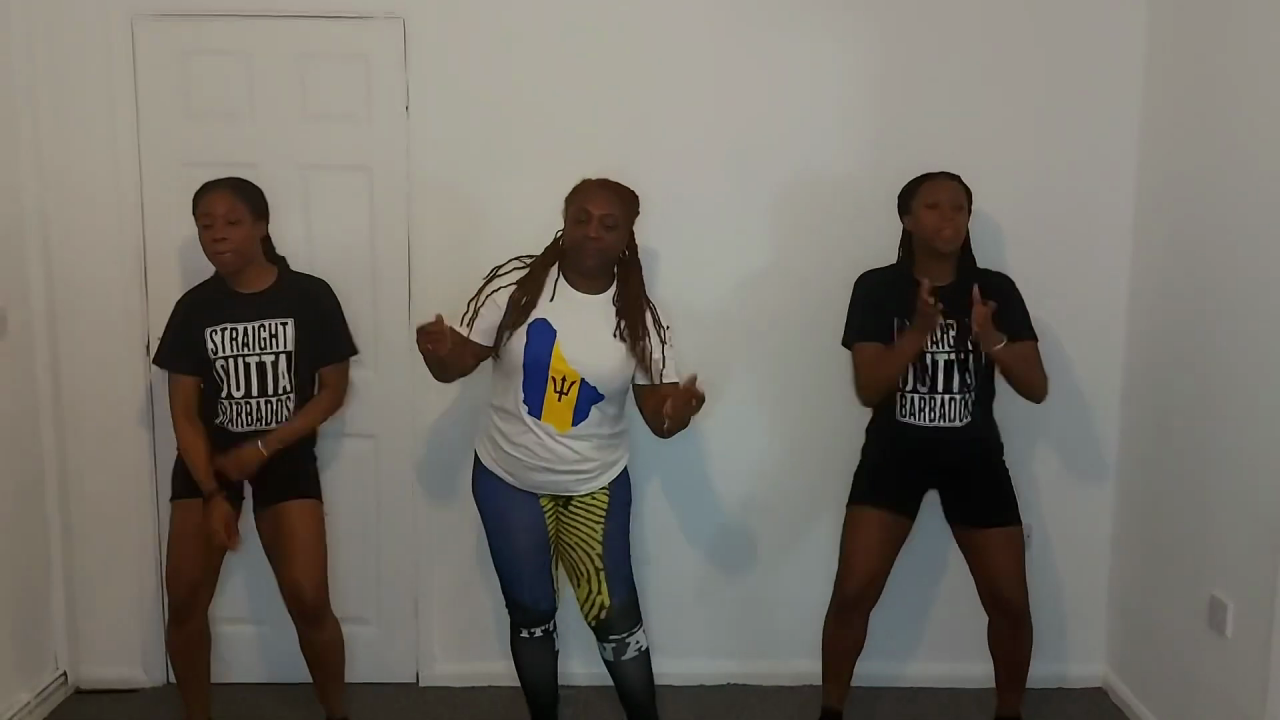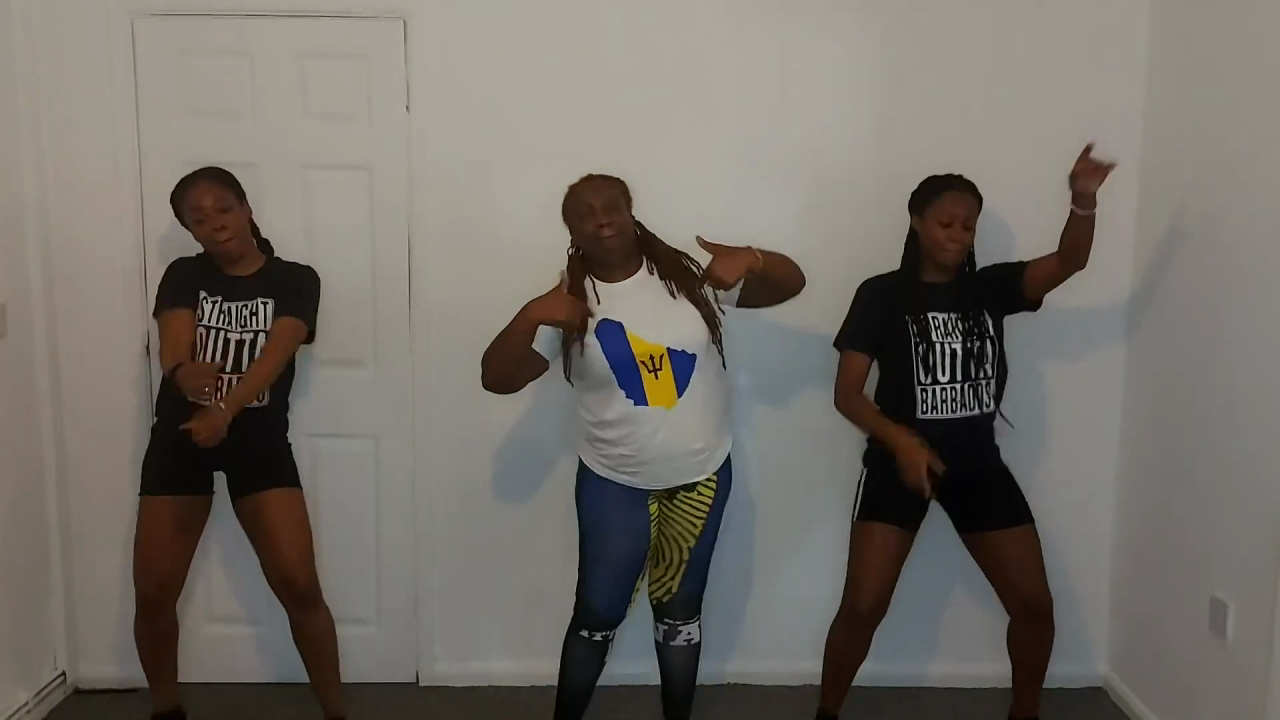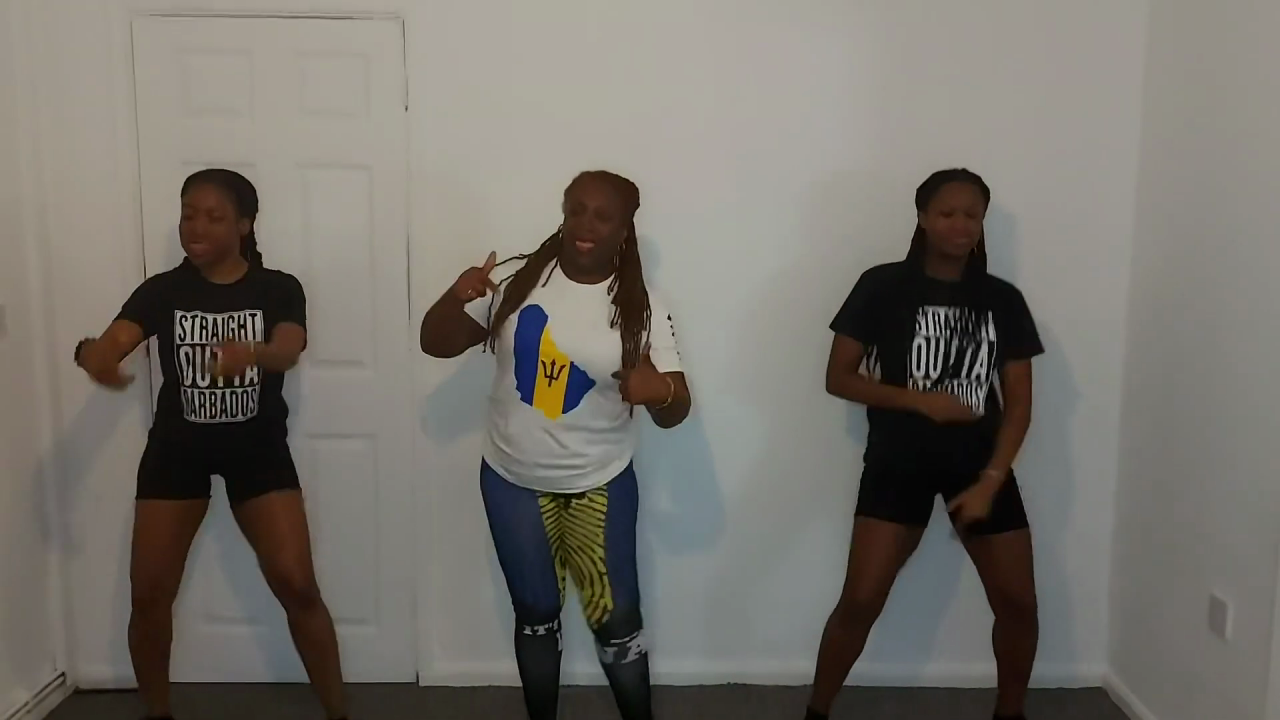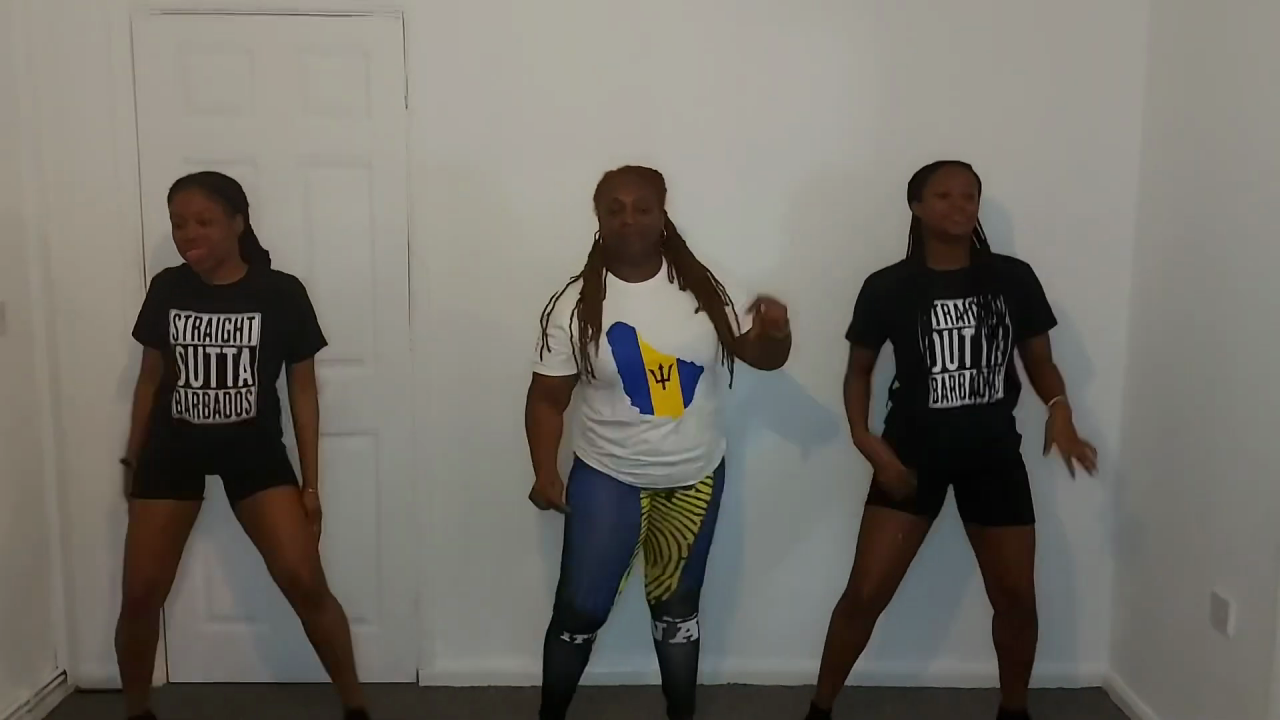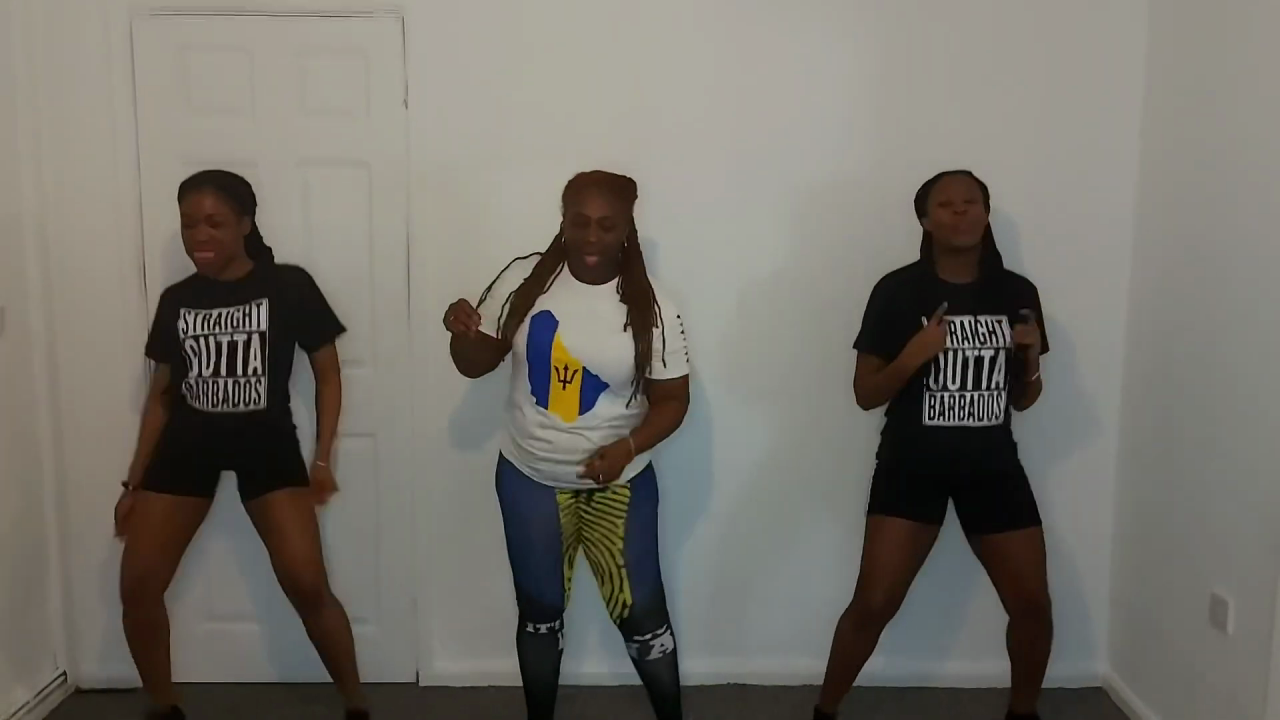
dt=1s
person 1, frame 1
left shoulder: (995, 290)
right shoulder: (876, 288)
left elbow: (1037, 388)
right elbow: (870, 389)
left wrist: (992, 341)
right wrist: (917, 332)
left hip: (974, 459)
right hip: (894, 454)
left knee: (1009, 602)
right knee: (852, 592)
person 1, frame 2
left shoulder: (991, 287)
right shoulder: (881, 296)
left elbow: (1069, 262)
right elbow: (846, 393)
left wrist: (1083, 199)
right wrist: (899, 441)
left hip: (978, 466)
right hip: (901, 464)
left knee: (1034, 606)
right knee: (861, 609)
person 1, frame 3
left shoulder: (1002, 298)
right shoulder: (883, 286)
left elbow: (1018, 398)
right elbow: (838, 377)
left wrist: (992, 479)
right wrist: (917, 399)
left hip: (978, 461)
right hip: (899, 459)
left knee: (1019, 605)
right knee: (861, 602)
person 1, frame 4
left shoulder: (1014, 277)
right shoulder: (888, 287)
left elbow: (1040, 361)
right elbow: (858, 370)
left wrist: (1060, 411)
right wrist: (864, 439)
left hip: (993, 454)
right hip: (914, 452)
left knee: (1017, 600)
right knee: (865, 593)
person 1, frame 5
left shoulder: (1017, 293)
right shoulder: (898, 291)
left elbow: (1023, 399)
right elbow: (866, 395)
left wrist: (1033, 358)
right wrist: (912, 356)
left hip: (992, 466)
right hip: (910, 464)
left knee: (1033, 605)
right knee: (873, 604)
person 2, frame 1
left shoulder: (311, 297)
right shoulder: (194, 309)
left elbow: (333, 389)
right elbow: (184, 412)
left wrist: (265, 447)
right wrist: (213, 496)
left hip: (286, 461)
right hip: (207, 463)
left knee: (309, 601)
right knee: (185, 600)
person 2, frame 2
left shoulder: (296, 281)
right shoulder: (182, 276)
left elbow: (274, 356)
right elbow: (174, 354)
left wrist: (225, 411)
right wrist: (186, 374)
left hip: (259, 442)
right hip: (179, 442)
left knee: (300, 586)
right knee: (153, 592)
person 2, frame 3
left shoulder: (279, 289)
right shoulder: (162, 291)
left elbow: (286, 353)
right elbow: (109, 346)
left wrist: (249, 353)
right wrist: (92, 353)
left hip: (258, 448)
right hip: (177, 450)
left knee: (297, 586)
right knee: (149, 593)
person 2, frame 4
left shoulder: (282, 294)
right shoulder: (166, 290)
left elbow: (303, 389)
right elbow: (152, 378)
left wrist: (310, 486)
right wrist: (133, 460)
left hip: (255, 452)
right hip: (172, 451)
left knee: (306, 583)
right knee: (139, 596)
person 2, frame 5
left shoulder: (290, 286)
right shoulder: (176, 300)
left elbow: (327, 370)
right elbow: (161, 396)
left wrist: (323, 456)
right wrist: (134, 483)
left hip: (268, 447)
right hip: (188, 447)
left knee: (308, 586)
right knee: (138, 584)
person 3, frame 1
left shoulder: (637, 315)
right shoulder: (515, 284)
left elbow: (660, 417)
right elbow: (454, 366)
left wrist: (682, 407)
right wrist: (437, 346)
left hip: (596, 487)
right hip: (508, 481)
left knee: (616, 617)
right knee: (532, 615)
person 3, frame 2
left shoulder: (690, 275)
right shoulder: (567, 305)
left elbow: (790, 281)
right elbow: (498, 379)
left wrist: (751, 261)
right wrist: (528, 317)
left hip: (701, 475)
right hip: (614, 482)
left knee: (678, 607)
right knee: (597, 613)
person 3, frame 3
left shoulder: (642, 307)
right shoulder: (515, 280)
left elbow: (675, 409)
right elbow: (438, 343)
left wrist: (660, 392)
right wrist: (455, 298)
left hip: (600, 485)
right hip: (512, 481)
left knee: (617, 618)
right knee: (536, 613)
person 3, frame 4
left shoulder: (701, 285)
right shoulder: (574, 303)
left elbow: (760, 352)
right elbow: (546, 397)
left wrist: (776, 326)
right wrist: (545, 470)
left hip: (695, 479)
right hip: (608, 479)
left knee: (676, 606)
right knee: (580, 611)
person 3, frame 5
left shoulder: (651, 306)
right shoulder: (523, 279)
left elbow: (672, 399)
right elbow: (477, 363)
left wrist: (628, 447)
right wrist: (464, 334)
left hip: (618, 481)
right hip: (530, 479)
left knee: (642, 611)
right knee: (540, 611)
